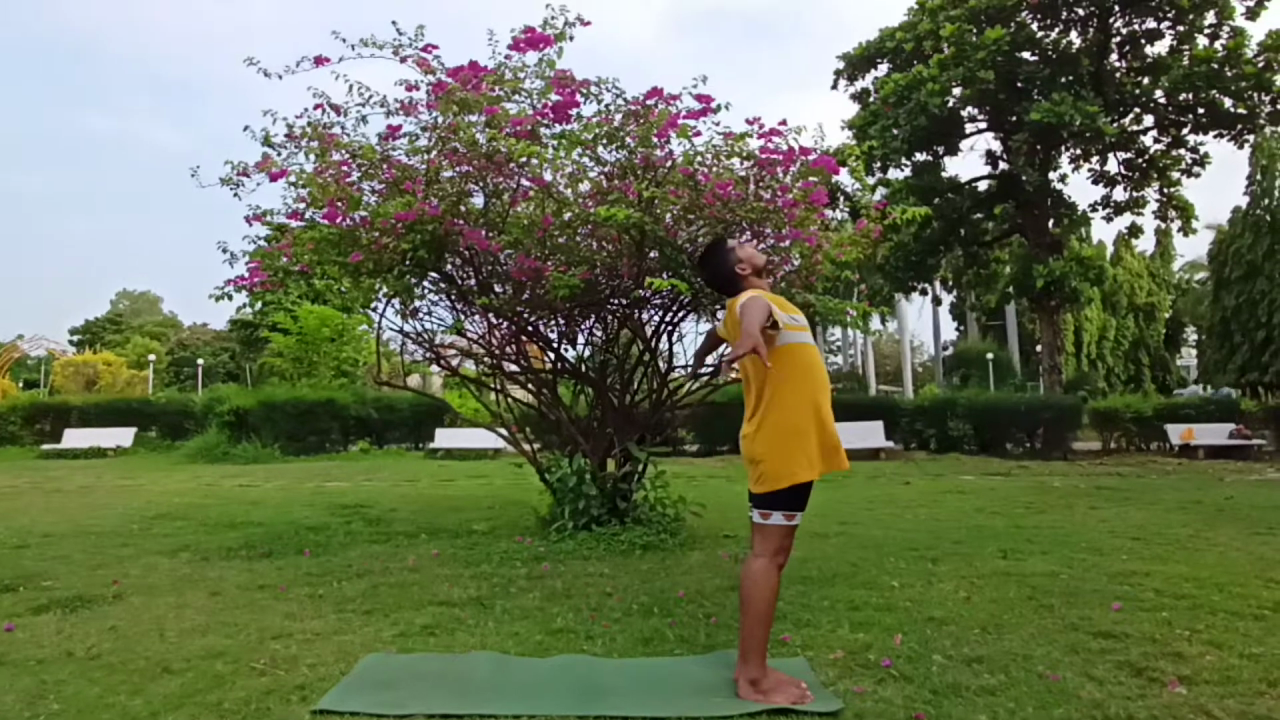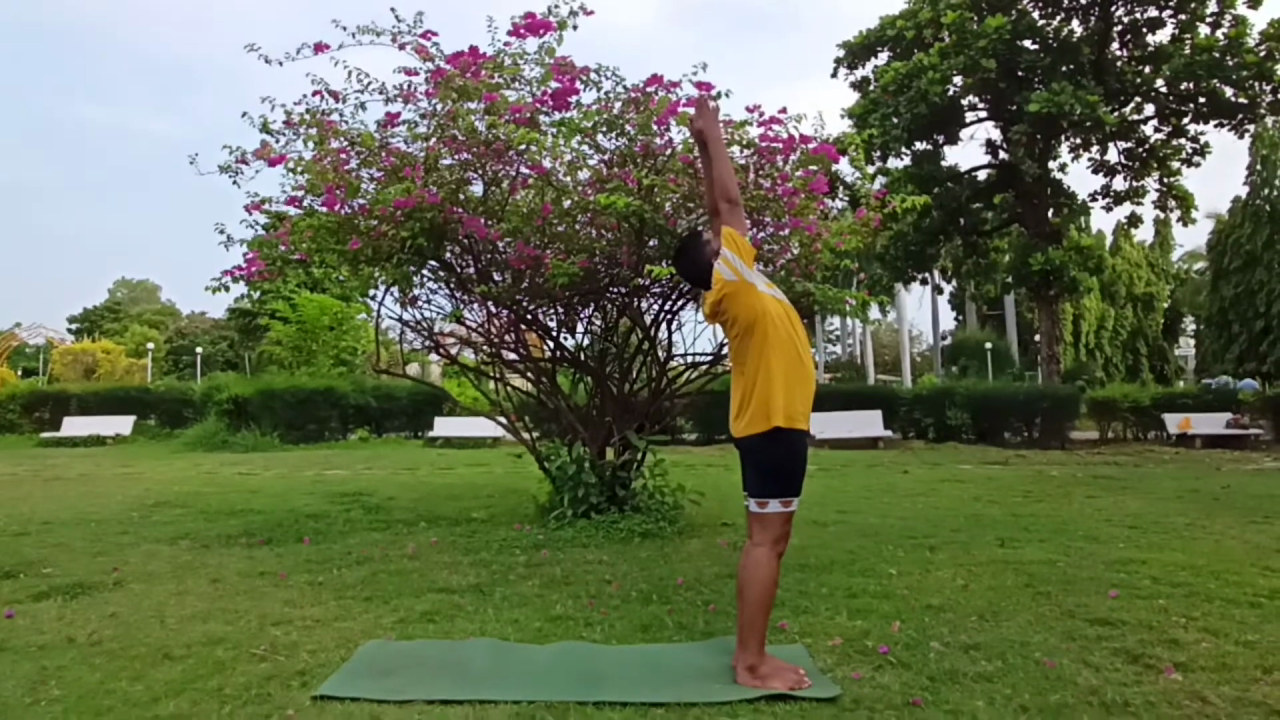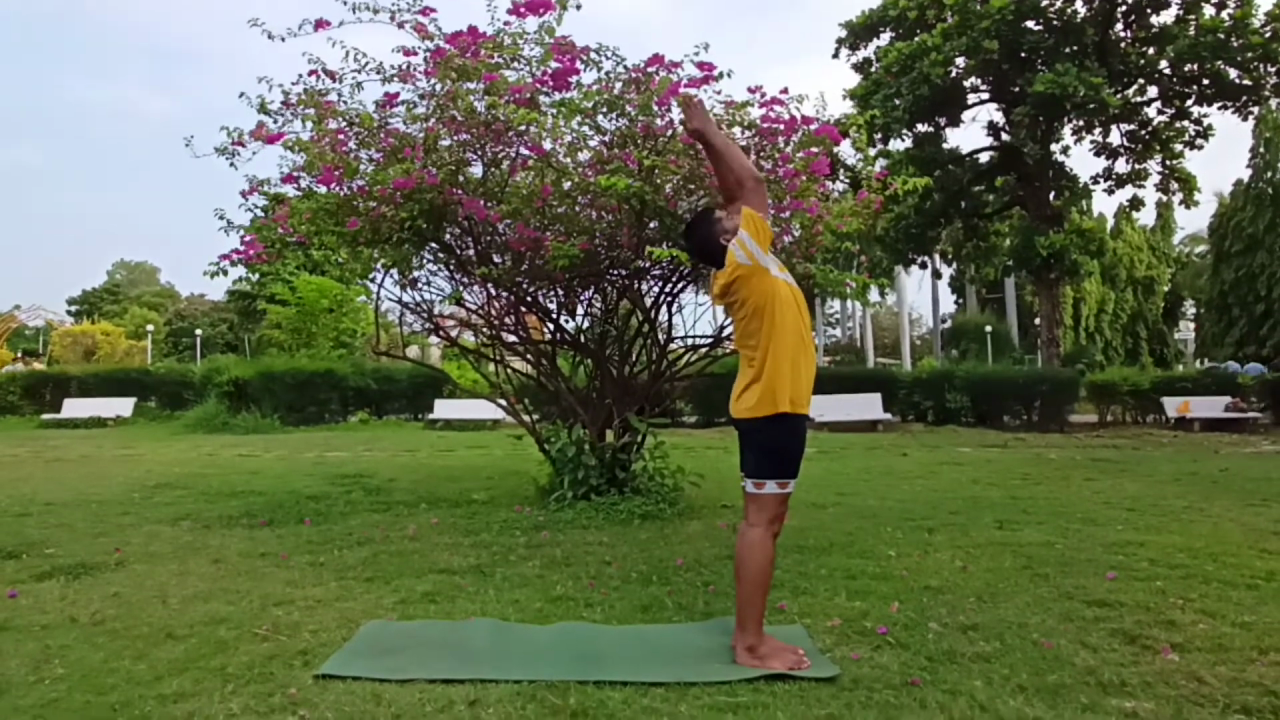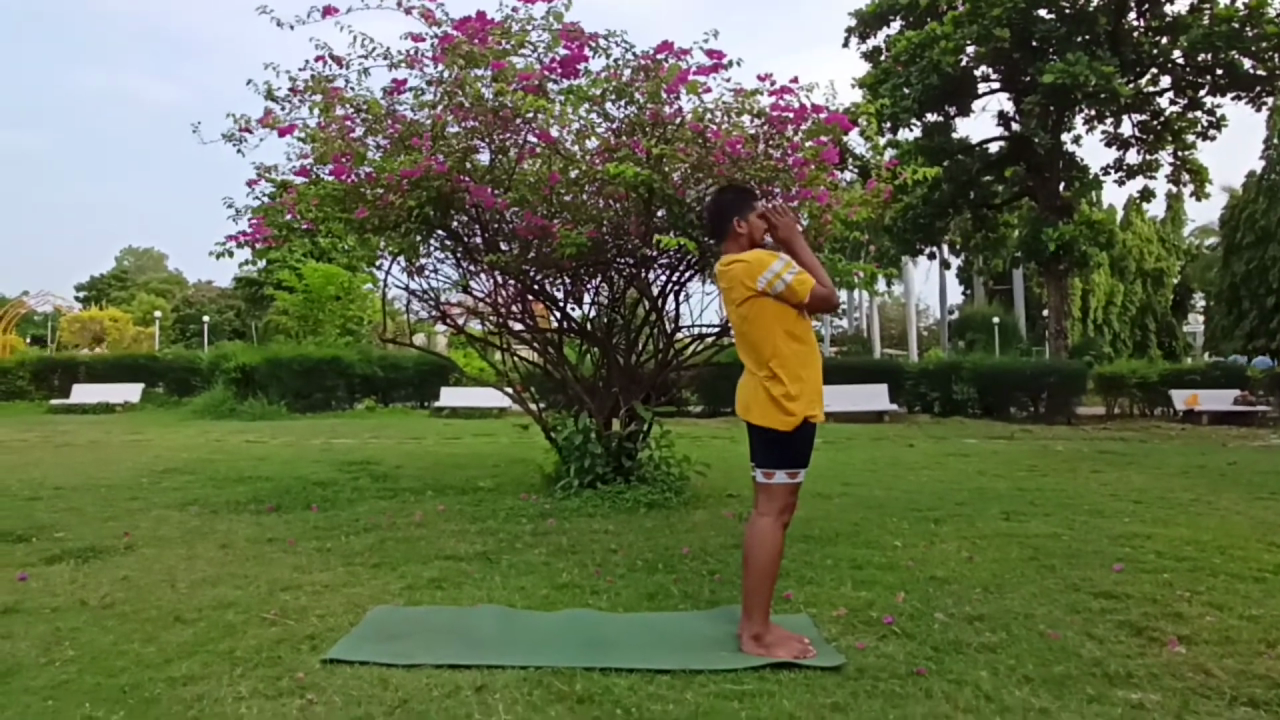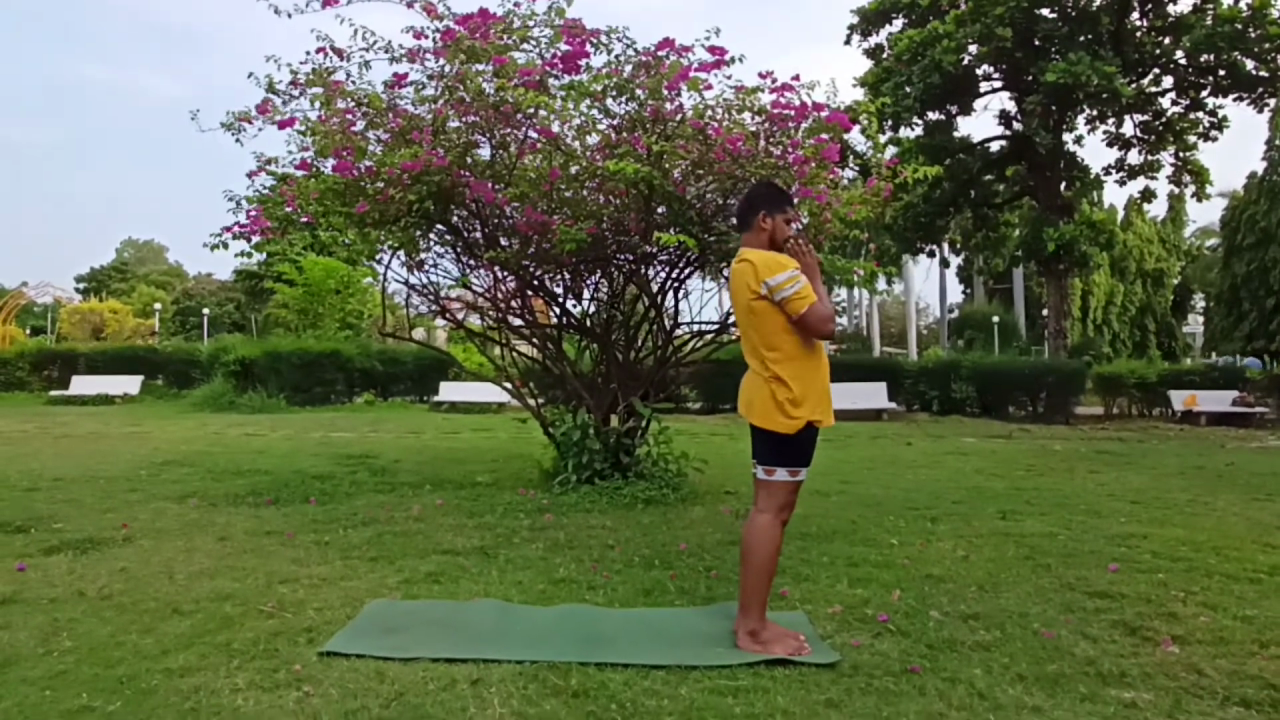
dt=1s
person 1, frame 1
left shoulder: (740, 311)
right shoulder: (751, 304)
left elbow: (719, 326)
right elbow: (754, 312)
left wrist: (706, 349)
right wrist: (751, 333)
left hip: (791, 444)
right hip: (784, 447)
left knee: (771, 554)
right knee: (768, 553)
left ankle: (752, 666)
right ankle: (753, 677)
person 1, frame 2
left shoulder: (736, 286)
right shoulder: (730, 279)
left elbow: (723, 208)
right elbow: (728, 203)
left wrist: (710, 142)
right wrist: (711, 139)
left hip: (774, 420)
right hip: (771, 422)
left knee: (768, 540)
right knee: (766, 540)
left ankle: (751, 654)
right ankle: (751, 664)
person 1, frame 3
left shoulder: (737, 272)
right shoulder: (745, 260)
left elbow: (738, 192)
right elbow: (753, 185)
left wrist: (708, 143)
right wrist: (708, 133)
left hip: (769, 402)
right hip: (774, 405)
left knee: (765, 521)
right knee: (762, 521)
left ankle: (750, 635)
right ankle: (750, 645)
person 1, frame 4
left shoulder: (733, 269)
right shoulder: (762, 263)
left elbow: (800, 297)
right elbow: (828, 299)
left wrist: (786, 246)
right wrist: (795, 242)
left hip: (772, 397)
right hip: (784, 401)
left knee: (772, 511)
right knee: (773, 512)
left ankle: (755, 623)
right ankle: (757, 632)
person 1, frame 5
left shoulder: (745, 266)
right shoulder: (774, 266)
right elbow: (823, 325)
left wrist: (801, 273)
right wrist: (813, 274)
left hip: (774, 398)
right hip: (786, 402)
left knee: (771, 509)
right knee: (772, 510)
left ankle: (751, 620)
right ankle: (753, 630)
